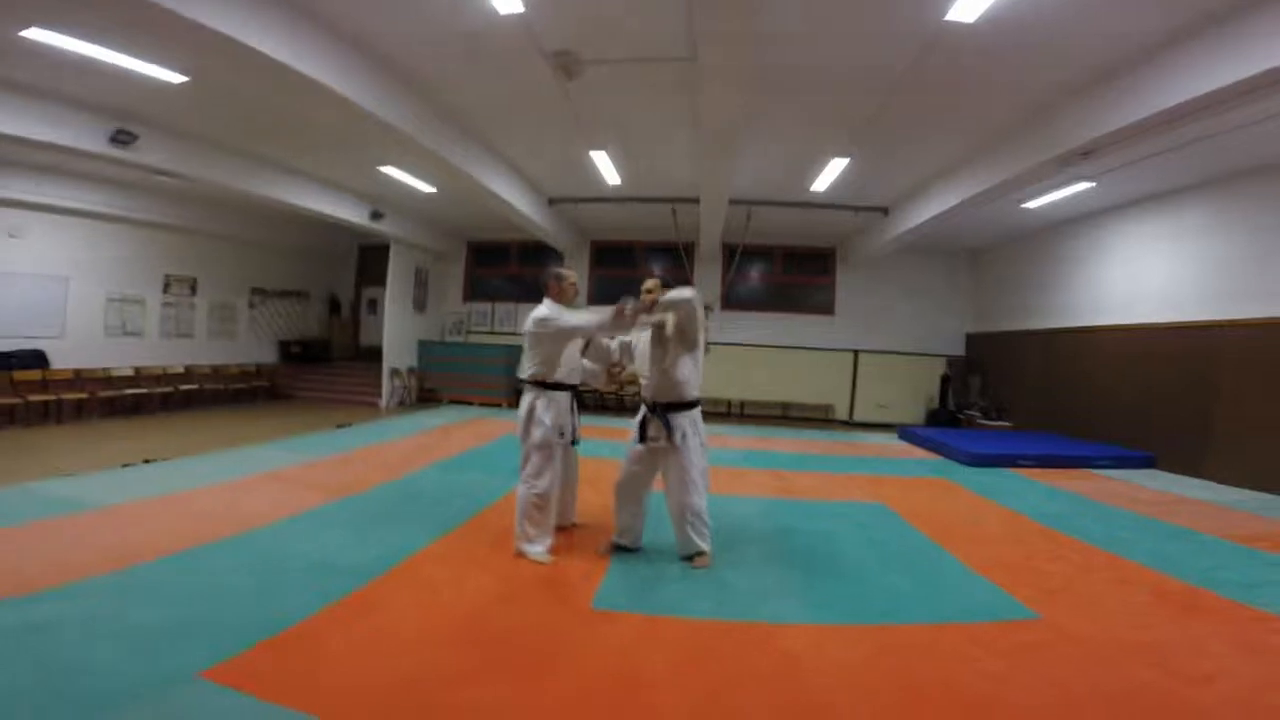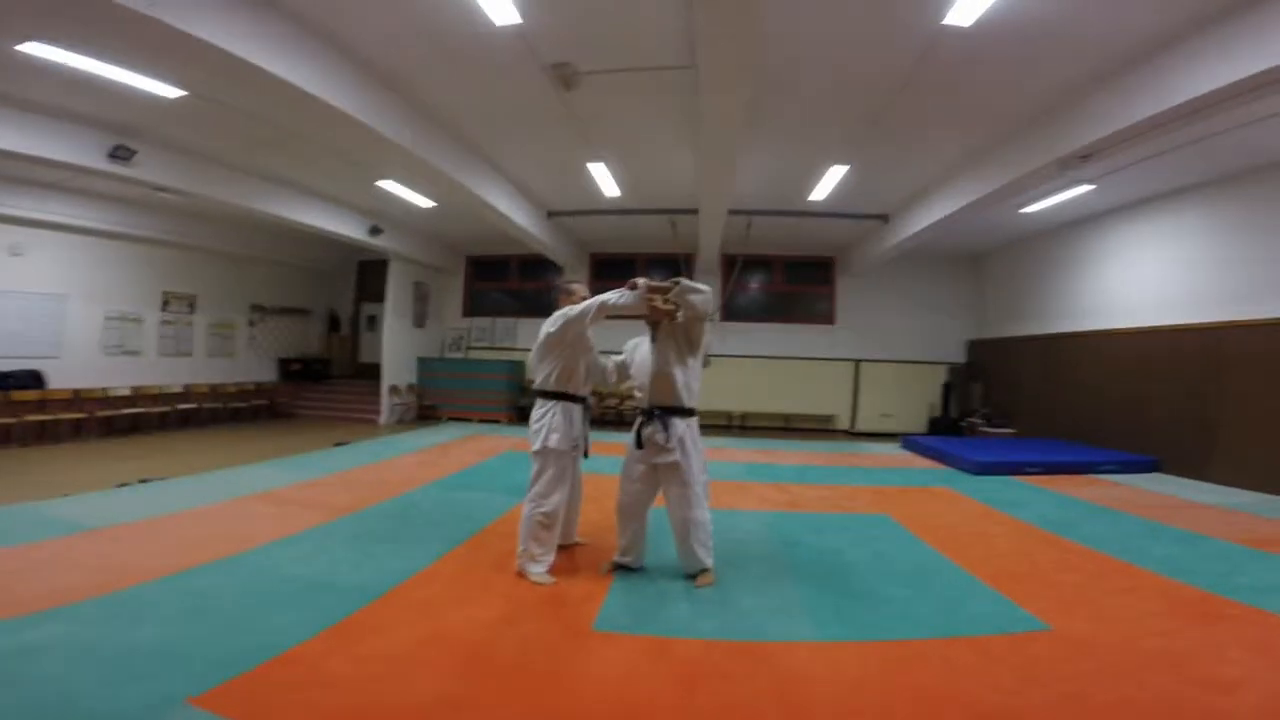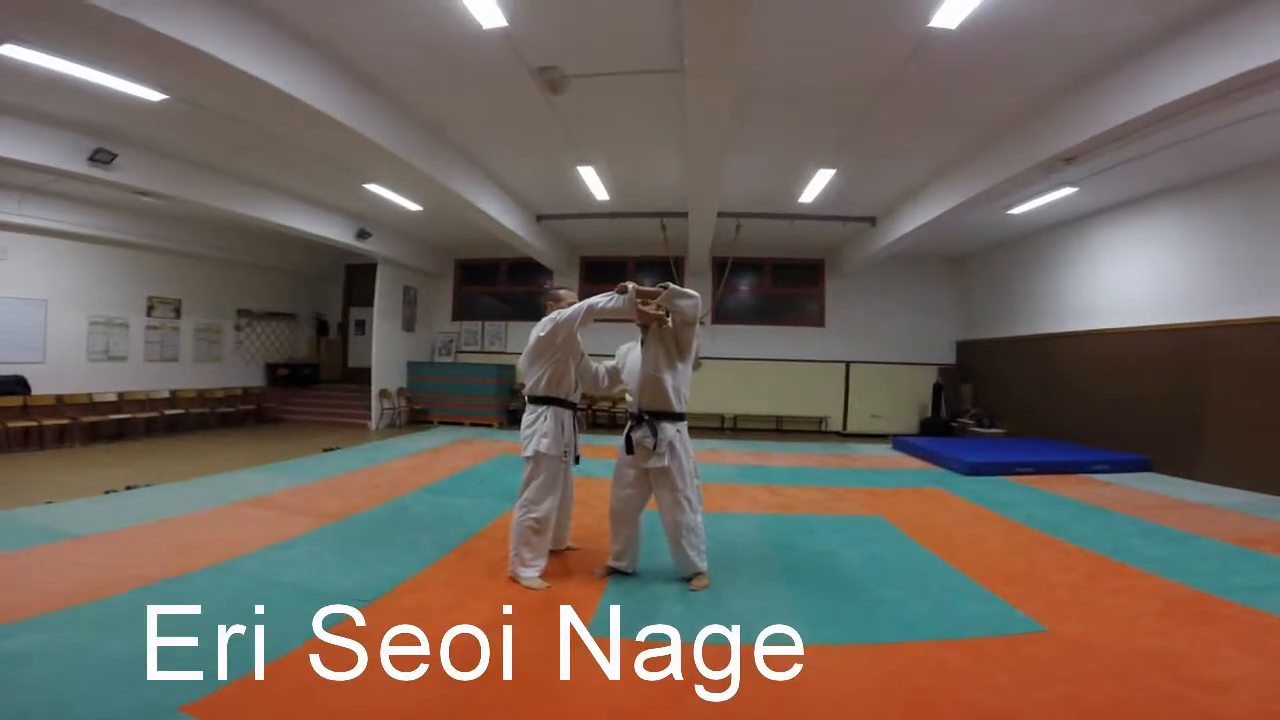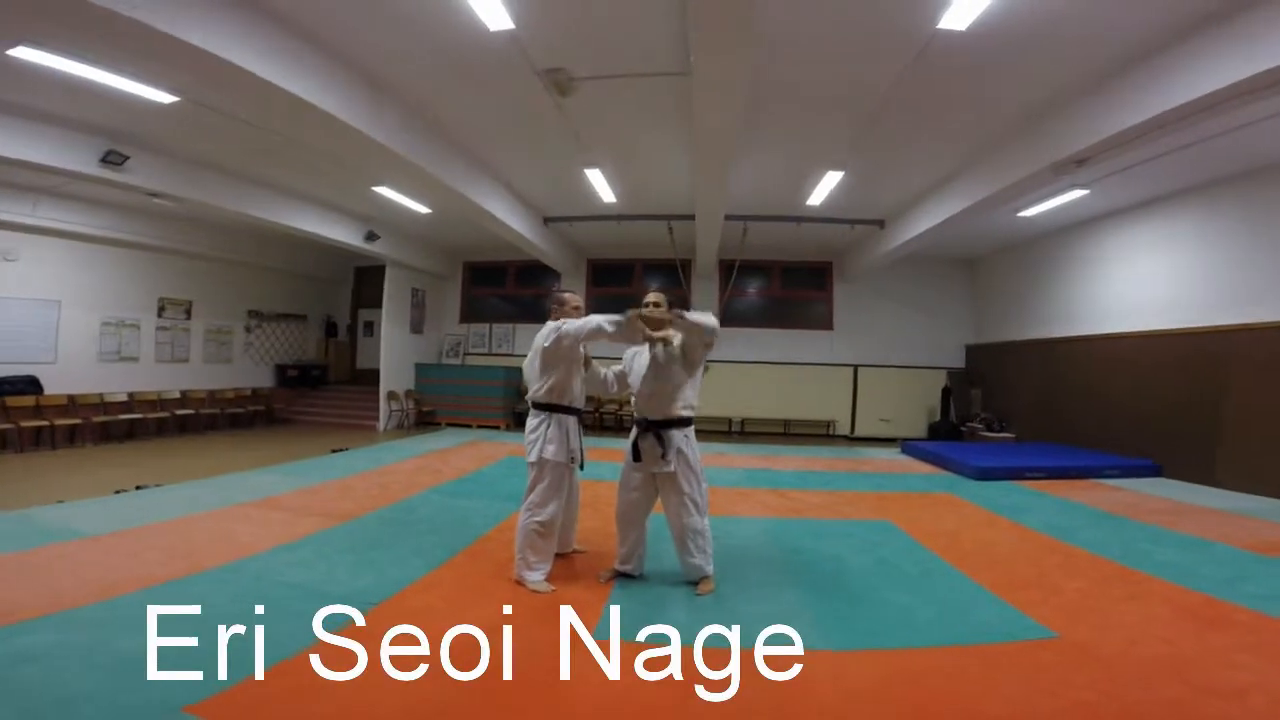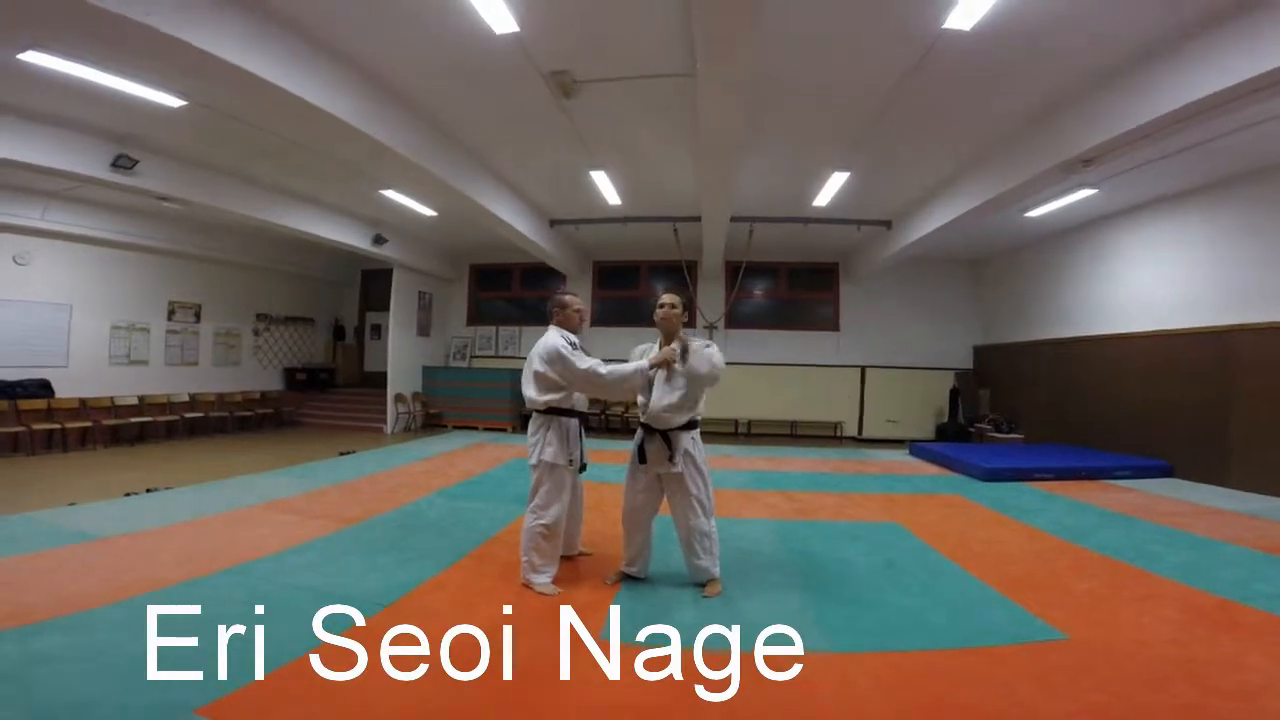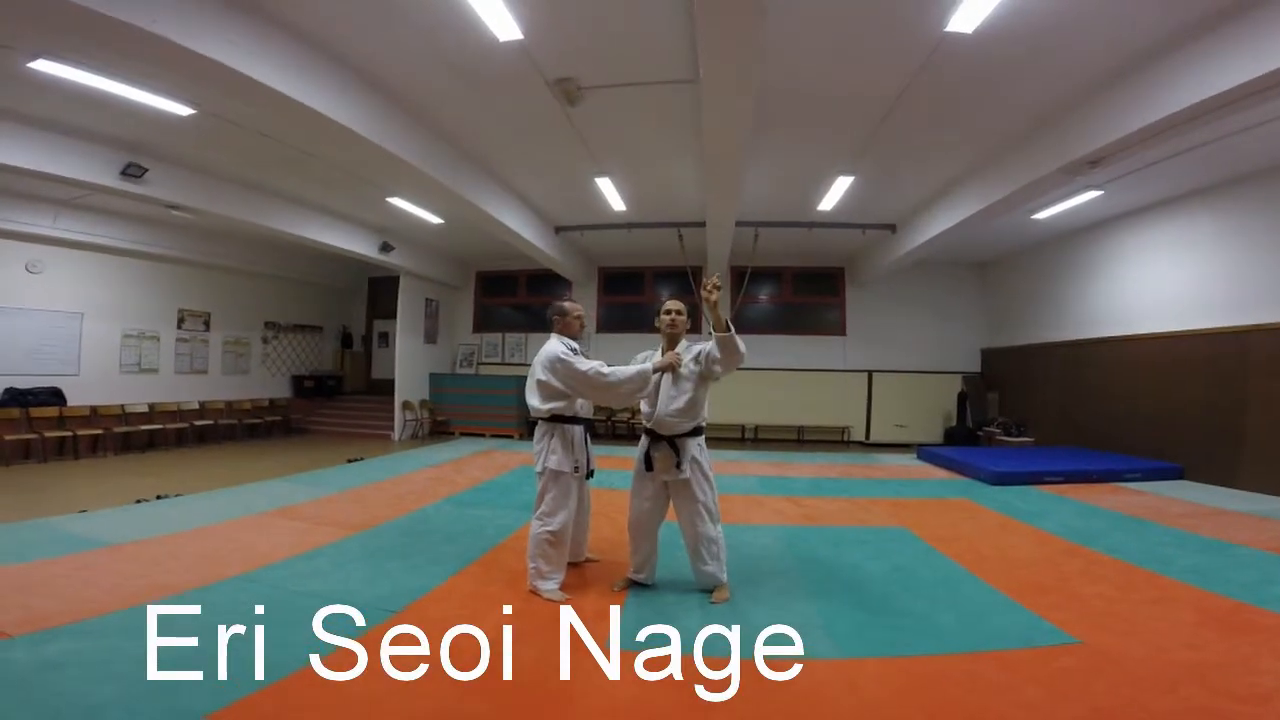
dt=0.4s
person 1, frame 1
left shoulder: (685, 325)
right shoulder: (641, 334)
left elbow: (687, 299)
right elbow: (616, 352)
left wrist: (649, 308)
left hip: (681, 420)
right hip: (649, 418)
left knee: (685, 488)
right knee: (630, 482)
left ankle: (697, 547)
right ankle: (626, 538)
person 1, frame 2
left shoulder: (686, 334)
right shoulder: (636, 346)
left elbow: (701, 297)
right elbow: (611, 373)
left wrist: (653, 286)
left hip: (678, 431)
right hip: (646, 430)
left knee: (688, 503)
right knee: (631, 500)
left ankle: (701, 565)
right ankle: (628, 557)
person 1, frame 3
left shoulder: (676, 338)
right shoulder: (627, 351)
left elbow: (690, 302)
right elbow: (602, 378)
left wrist: (641, 290)
left hip: (668, 436)
right hip: (635, 434)
left knee: (680, 506)
right knee: (623, 504)
left ankle: (695, 568)
right ankle: (621, 561)
person 1, frame 4
left shoulder: (685, 343)
right shoulder: (634, 353)
left elbow: (709, 328)
right elbow: (612, 382)
left wrist: (668, 323)
left hip: (675, 440)
right hip: (642, 439)
left knee: (687, 511)
right knee: (629, 508)
left ankle: (702, 572)
right ankle: (627, 564)
person 1, frame 5
left shoulder: (697, 348)
right shoulder: (642, 352)
left elbow: (713, 371)
left wrist: (682, 341)
left hip: (682, 443)
right hip: (647, 441)
left knee: (695, 513)
right knee: (636, 511)
left ankle: (709, 574)
right ankle: (633, 567)
person 1, frame 6
left shoulder: (701, 355)
right shoulder: (643, 360)
left elbow: (732, 355)
left wrist: (714, 312)
left hip: (688, 449)
right hip: (651, 448)
left knee: (700, 520)
right knee: (641, 518)
left ankle: (716, 580)
right ankle: (640, 573)
person 2, frame 1
left shoulder: (561, 317)
right shoulder: (544, 317)
left elbow: (574, 361)
right elbow: (581, 324)
left wrist: (604, 372)
right wrist: (617, 319)
left hip: (562, 403)
right hip: (543, 405)
left knee: (565, 467)
right knee: (539, 474)
left ankle: (561, 518)
right ankle: (530, 542)
person 2, frame 2
left shoulder: (570, 332)
right shoulder: (559, 323)
left elbow: (593, 368)
right elbow: (600, 306)
right wrist: (640, 297)
left hip: (567, 416)
right hip: (555, 417)
left knee: (568, 485)
right knee: (547, 492)
left ankle: (563, 537)
right ankle: (532, 562)
person 2, frame 3
left shoulder: (559, 337)
right shoulder: (549, 328)
left elbow: (582, 373)
right elbow: (588, 309)
right wrist: (631, 303)
left hip: (558, 421)
right hip: (546, 422)
left knee: (560, 491)
right knee: (539, 497)
left ankle: (555, 541)
right ankle: (524, 567)
person 2, frame 4
left shoulder: (564, 341)
right shoulder: (553, 334)
left elbow: (589, 378)
right elbow: (593, 326)
right wrist: (631, 326)
left hip: (564, 426)
right hip: (550, 427)
left knee: (566, 493)
right knee: (543, 501)
left ankle: (561, 544)
right ankle: (529, 570)
person 2, frame 5
left shoulder: (563, 343)
right shoulder: (554, 346)
left elbow: (584, 380)
right elbow: (598, 376)
right wrist: (650, 364)
left hip: (565, 429)
right hip: (552, 431)
left knee: (570, 495)
right knee: (547, 504)
left ankle: (566, 546)
right ankle: (536, 573)
person 2, frame 6
left shoulder: (566, 351)
right shoulder: (556, 354)
left elbow: (588, 385)
right elbow: (602, 379)
right wrist: (655, 367)
left hip: (571, 436)
right hip: (558, 439)
left knee: (577, 502)
right knee: (554, 511)
left ankle: (573, 553)
right ankle: (543, 579)
